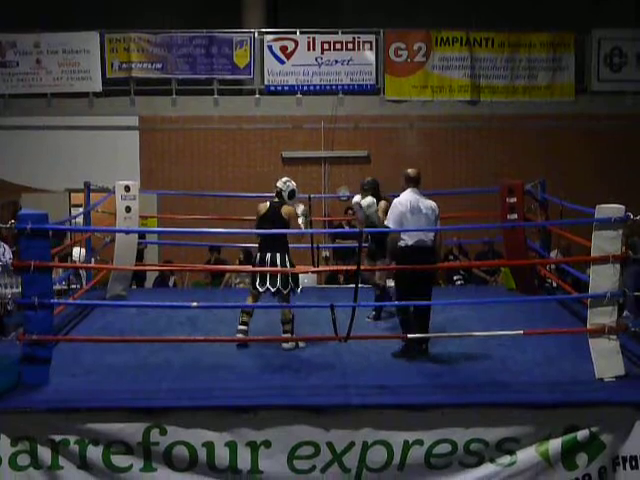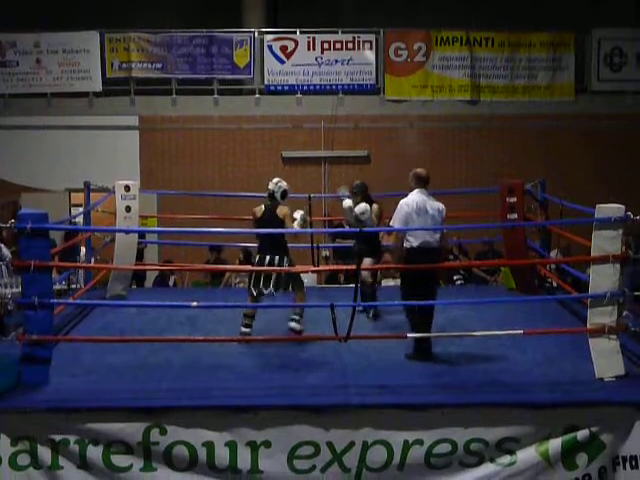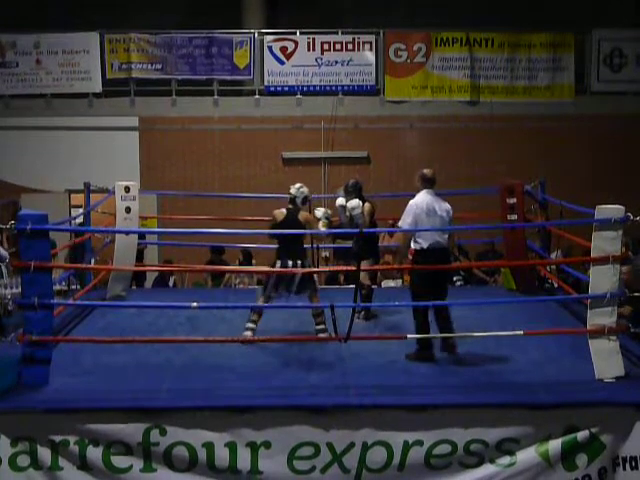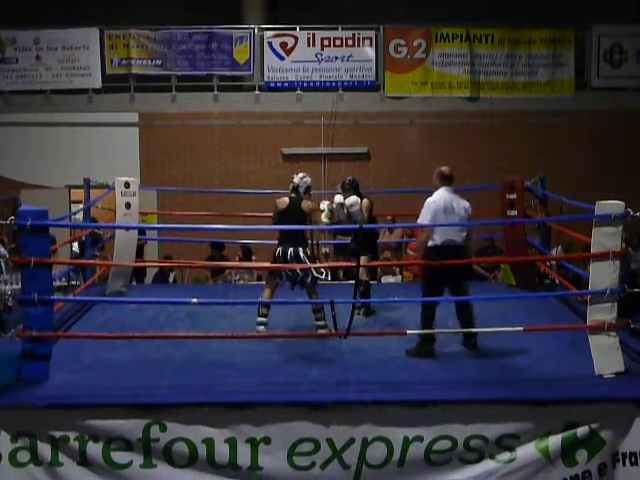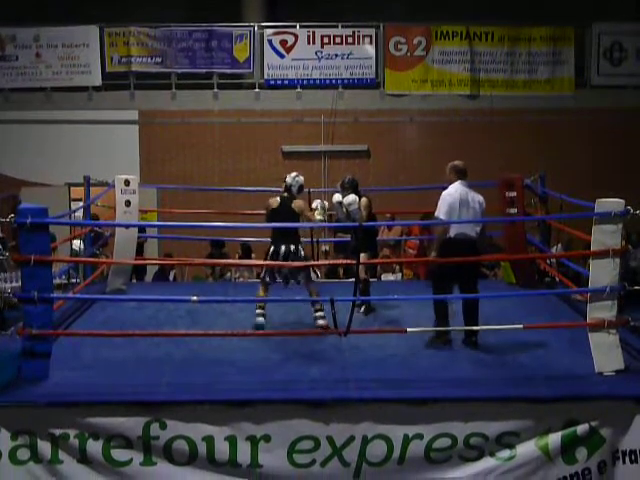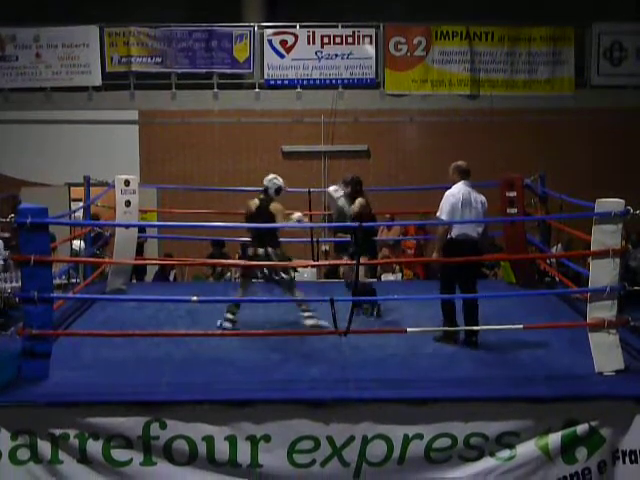
dt=0.3s
person 1, frame 1
left shoulder: (399, 202)
right shoulder: (431, 205)
left elbow: (394, 235)
right elbow: (437, 236)
left wrist: (391, 255)
right wrist: (436, 257)
left hip: (407, 253)
right hip: (427, 253)
left knee: (404, 301)
right knee: (423, 301)
left ankle: (410, 345)
right ankle: (421, 344)
person 1, frame 2
left shoulder: (406, 203)
right shoulder: (439, 206)
left elbow: (399, 236)
right elbow: (442, 237)
left wrist: (398, 258)
right wrist: (440, 257)
left hip: (414, 254)
right hip: (433, 255)
left knee: (410, 302)
right knee: (427, 301)
left ankle: (422, 346)
right ankle: (425, 342)
person 1, frame 3
left shoulder: (415, 204)
right shoulder: (446, 206)
left elbow: (406, 236)
right elbow: (449, 236)
left wrist: (401, 258)
right wrist: (447, 256)
left hip: (423, 255)
right hip: (442, 254)
left knee: (420, 303)
right knee: (440, 300)
left ankle: (425, 349)
right ankle: (448, 340)
person 1, frame 4
left shoulder: (433, 201)
right shoulder: (464, 204)
left elbow: (426, 233)
right elbow: (468, 234)
left wrist: (419, 256)
right wrist: (466, 255)
left hip: (438, 252)
right hip: (458, 252)
left knee: (429, 299)
right knee: (461, 296)
left ankle: (426, 344)
right ankle: (470, 338)
person 1, frame 5
left shoulder: (449, 193)
right shoulder: (478, 197)
left elbow: (442, 226)
right elbow: (481, 227)
left wrist: (435, 249)
left hip: (452, 245)
right hip: (472, 246)
left knee: (441, 289)
right knee: (470, 291)
left ankle: (442, 333)
right ankle: (471, 336)
person 1, frame 6
left shoulder: (452, 194)
right shoulder: (480, 198)
left elbow: (444, 226)
right elbow: (483, 227)
left wrist: (437, 250)
left hip: (454, 246)
right hip: (473, 246)
left knee: (447, 290)
right knee: (470, 291)
left ankle: (451, 332)
right ankle: (471, 335)
person 2, frame 1
left shoulder: (261, 207)
right shoulder: (289, 210)
right wrist: (301, 217)
left hip: (263, 256)
right hip: (281, 257)
left knee: (254, 295)
right knee: (284, 298)
left ankle: (242, 333)
right ankle: (288, 339)
person 2, frame 2
left shoulder: (257, 211)
right shoulder: (285, 211)
right wrist: (300, 220)
left hip: (262, 258)
right hip: (281, 258)
left knee: (254, 296)
right knee: (299, 289)
left ankle: (245, 332)
right ankle: (296, 322)
person 2, frame 3
left shoulder: (277, 214)
right shoulder: (306, 217)
left elbow: (272, 235)
left hip: (281, 262)
right hip: (300, 262)
left knee: (265, 296)
right knee: (313, 295)
left ankle: (249, 330)
right ankle: (322, 331)
person 2, frame 4
left shoulder: (279, 203)
right shoulder: (309, 206)
right wrist: (326, 211)
left hip: (282, 250)
right hip: (301, 251)
left knee: (270, 286)
right knee: (312, 289)
left ankle: (261, 324)
right ankle: (321, 327)
person 2, frame 5
left shoulder: (272, 203)
right shoulder: (300, 205)
left elbow: (268, 222)
right elbow: (315, 223)
right wrist: (320, 209)
left hip: (276, 248)
right hip: (294, 249)
left knee: (265, 283)
right knee: (310, 284)
left ankle: (260, 317)
right ankle: (320, 319)
person 2, frame 6
left shoulder: (251, 204)
right shoulder: (276, 207)
right wrist: (295, 220)
left hip: (254, 250)
right hip: (271, 251)
left knee: (244, 286)
right knee: (291, 287)
left ankle: (228, 320)
right ankle: (309, 318)
person 3, frame 1
left shoulder: (382, 204)
right shoulder: (366, 204)
left elbow: (381, 223)
right elbow: (363, 222)
left wrist: (373, 212)
right wrist: (357, 208)
left hip: (383, 245)
right hip: (372, 243)
left knee: (379, 278)
right knee: (367, 276)
left ankle: (377, 310)
right ankle: (386, 298)
person 3, frame 2
left shoulder: (374, 207)
right shoulder: (355, 207)
left elbow: (374, 227)
right elbow: (353, 225)
left wrist: (367, 218)
right wrist: (348, 212)
left hip: (372, 247)
right hip: (359, 245)
left knee: (366, 275)
right knee: (361, 277)
left ankle: (373, 308)
right ankle: (365, 305)
person 3, frame 3
left shoulder: (366, 206)
right shoulder: (350, 206)
left elbow: (365, 227)
right elbow: (347, 226)
left wrist: (358, 214)
right wrist: (341, 211)
left hip: (369, 247)
right hip: (358, 245)
left knee: (364, 278)
right knee: (361, 278)
left ankle: (367, 311)
right ankle: (364, 308)
person 3, frame 4
left shoulder: (365, 202)
right shoulder: (348, 203)
left elbow: (363, 223)
right elbow: (346, 222)
left wrist: (356, 211)
right wrist: (339, 209)
left hip: (367, 243)
right hip: (356, 241)
left knee: (362, 274)
right knee: (360, 274)
left ankle: (366, 307)
right ankle: (363, 304)
person 3, frame 5
left shoulder: (363, 200)
right shoulder: (347, 201)
left elbow: (362, 222)
right elbow: (345, 221)
left wrist: (354, 209)
right wrist: (338, 207)
left hip: (367, 240)
right hip: (356, 239)
left knee: (362, 272)
right knee: (360, 272)
left ankle: (366, 304)
right ankle: (364, 302)
person 3, frame 6
left shoulder: (360, 201)
right shoulder: (352, 201)
left elbow: (350, 213)
right elbow: (339, 214)
left wrist: (340, 200)
right wrist: (335, 200)
left hip: (364, 243)
right hip: (356, 243)
left knee: (361, 278)
right knee: (347, 274)
left ankle: (374, 305)
